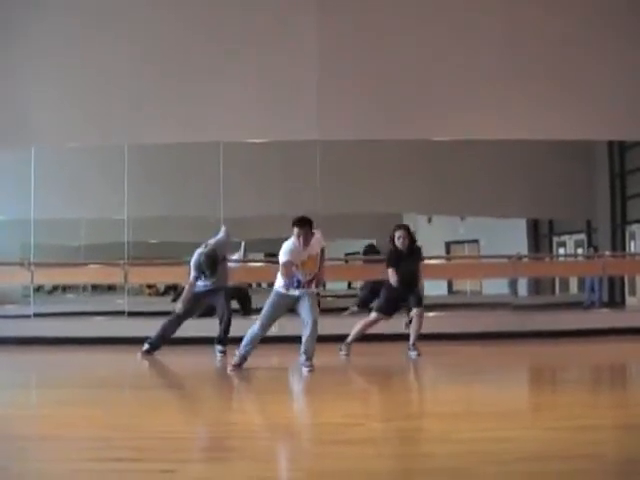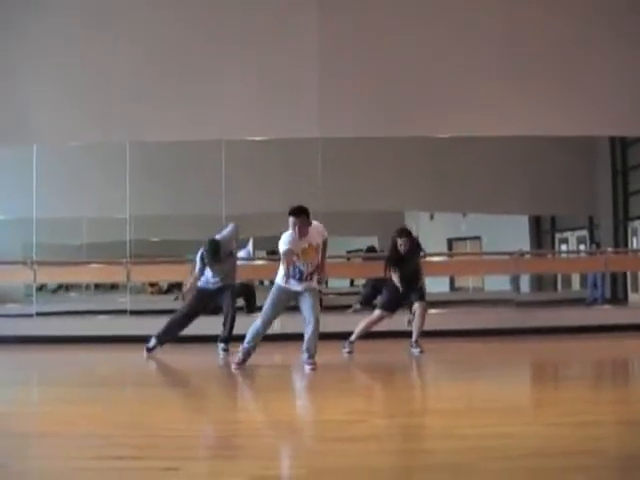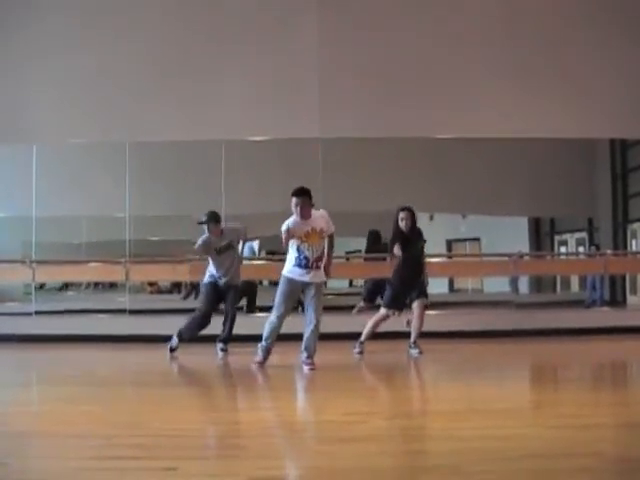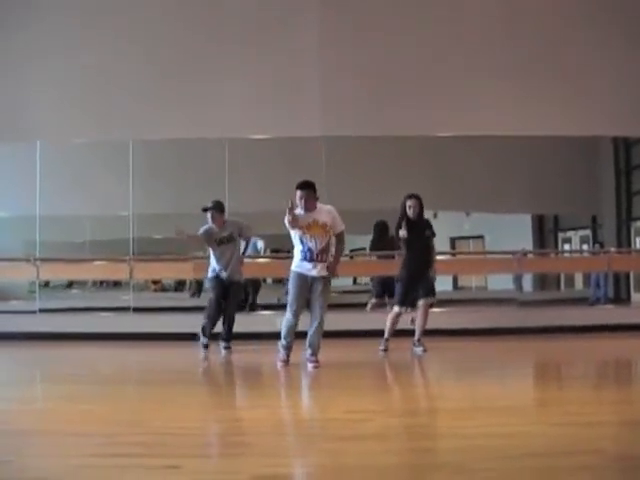
dt=0.5s
person 1, frame 1
left shoulder: (317, 237)
right shoulder: (288, 248)
right elbow: (285, 267)
left wrist: (320, 271)
right wrist: (285, 274)
left hip: (306, 291)
right hip: (282, 290)
left knee: (311, 321)
right knee: (262, 323)
left ankle: (306, 358)
right ankle: (241, 355)
person 1, frame 2
left shoulder: (317, 228)
right shoulder: (287, 239)
left elbow: (324, 241)
right elbow: (286, 255)
left wrist: (322, 263)
right wrist: (286, 263)
left hip: (308, 286)
right hip: (284, 285)
left knee: (313, 320)
right knee: (264, 319)
left ankle: (308, 356)
right ankle: (245, 352)
person 1, frame 3
left shoulder: (323, 216)
right shoulder: (290, 224)
left elbow: (330, 236)
right elbow: (286, 235)
left wrist: (328, 262)
right wrist: (286, 238)
left hip: (316, 278)
right hip: (292, 276)
left knee: (314, 319)
right knee: (278, 314)
left ankle: (307, 356)
right ankle: (264, 350)
person 1, frame 4
left shoulder: (329, 212)
right shoulder: (294, 215)
left elbow: (340, 237)
right elbow: (292, 224)
left wrist: (335, 262)
right wrist: (291, 215)
left hip: (322, 272)
right hip: (299, 270)
left knee: (318, 315)
right knee: (292, 312)
left ankle: (312, 353)
right ankle: (285, 348)
person 2, frame 1
left shoulder: (416, 251)
right shoulder: (391, 254)
right elbow: (393, 281)
left wrist: (419, 285)
right wrist: (393, 277)
left hip: (411, 288)
right hip: (394, 289)
left knee: (418, 312)
right knee: (373, 318)
left ankle: (412, 345)
right ankle: (347, 343)
person 2, frame 2
left shoulder: (415, 247)
right shoulder: (393, 256)
right elbow: (394, 274)
left wrist: (421, 279)
right wrist: (397, 281)
left hip: (414, 285)
right hip: (395, 287)
left knee: (420, 307)
right knee: (378, 315)
left ankle: (414, 342)
right ankle: (350, 341)
person 2, frame 3
left shoulder: (418, 233)
right shoulder: (397, 238)
right elbow: (396, 252)
left wrist: (424, 274)
right wrist: (397, 252)
left hip: (416, 279)
right hip: (399, 280)
left knee: (419, 306)
right knee: (384, 313)
left ankle: (413, 343)
right ankle: (361, 341)
person 2, frame 4
left shoulder: (426, 225)
right shoulder: (403, 224)
left elbow: (431, 248)
right elbow: (402, 237)
left wrist: (432, 267)
right wrist: (403, 235)
left hip: (424, 272)
right hip: (407, 272)
left knee: (423, 304)
right knee: (398, 309)
left ankle: (417, 341)
right ankle: (386, 339)
person 3, frame 1
left shoulder: (221, 243)
right shoulder: (197, 258)
left elbow: (224, 229)
right elbow: (191, 282)
right wrist: (181, 301)
left hip: (219, 286)
right hip: (199, 288)
left knee: (226, 312)
right knee: (178, 314)
left ankle: (221, 343)
right ankle: (152, 344)
person 3, frame 2
left shoulder: (228, 237)
right shoulder: (203, 254)
left elbow: (234, 226)
right elbow: (197, 275)
right wrist: (186, 291)
left hip: (226, 284)
right hip: (206, 285)
left knee: (230, 311)
right knee: (186, 312)
left ankle: (223, 342)
right ankle: (157, 339)
person 3, frame 3
left shoulder: (234, 232)
right shoulder: (205, 240)
left elbow: (244, 238)
right elbow: (195, 251)
left wrist: (240, 256)
left hip: (231, 281)
right hip: (212, 280)
left knee: (230, 312)
right knee: (204, 311)
left ankle: (223, 342)
right ankle: (179, 336)
person 3, frame 4
left shoulder: (236, 226)
right shoulder: (207, 230)
left elbow: (248, 238)
right elbow: (197, 239)
left wrist: (242, 255)
left hip: (234, 276)
right hip: (215, 274)
left knee: (230, 310)
right knee: (215, 302)
left ankle: (226, 340)
right ankle: (206, 333)
